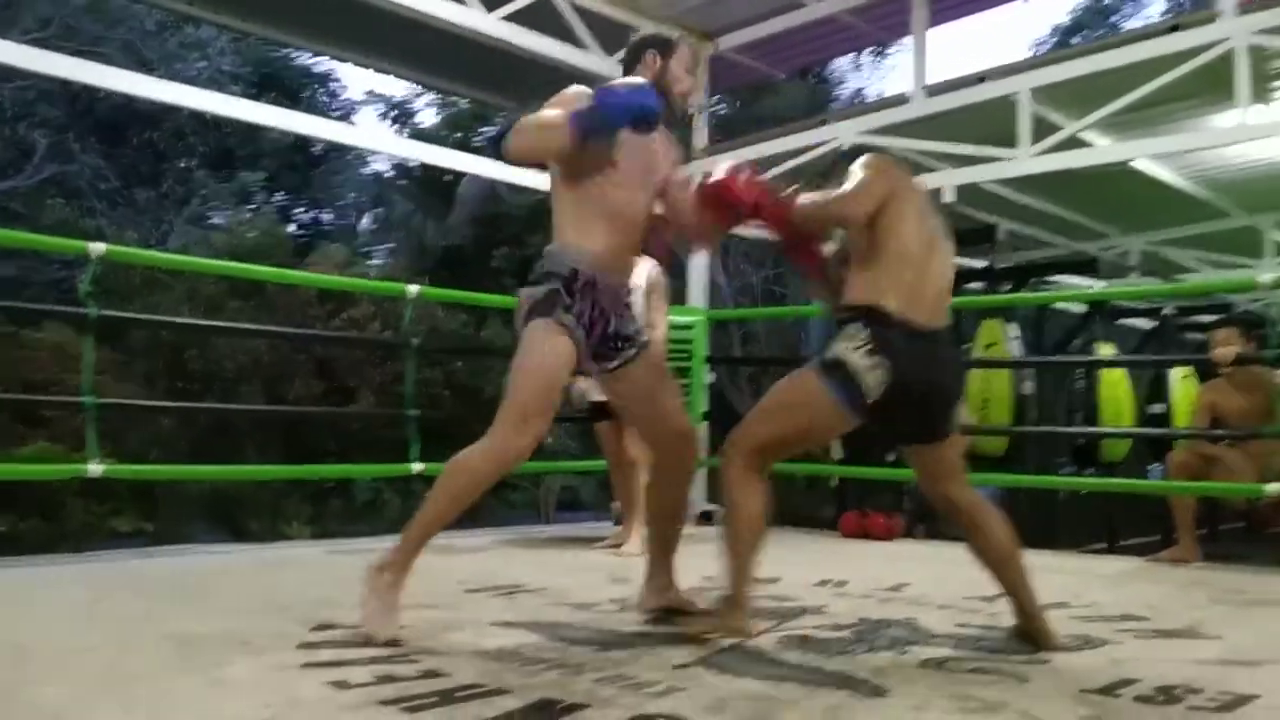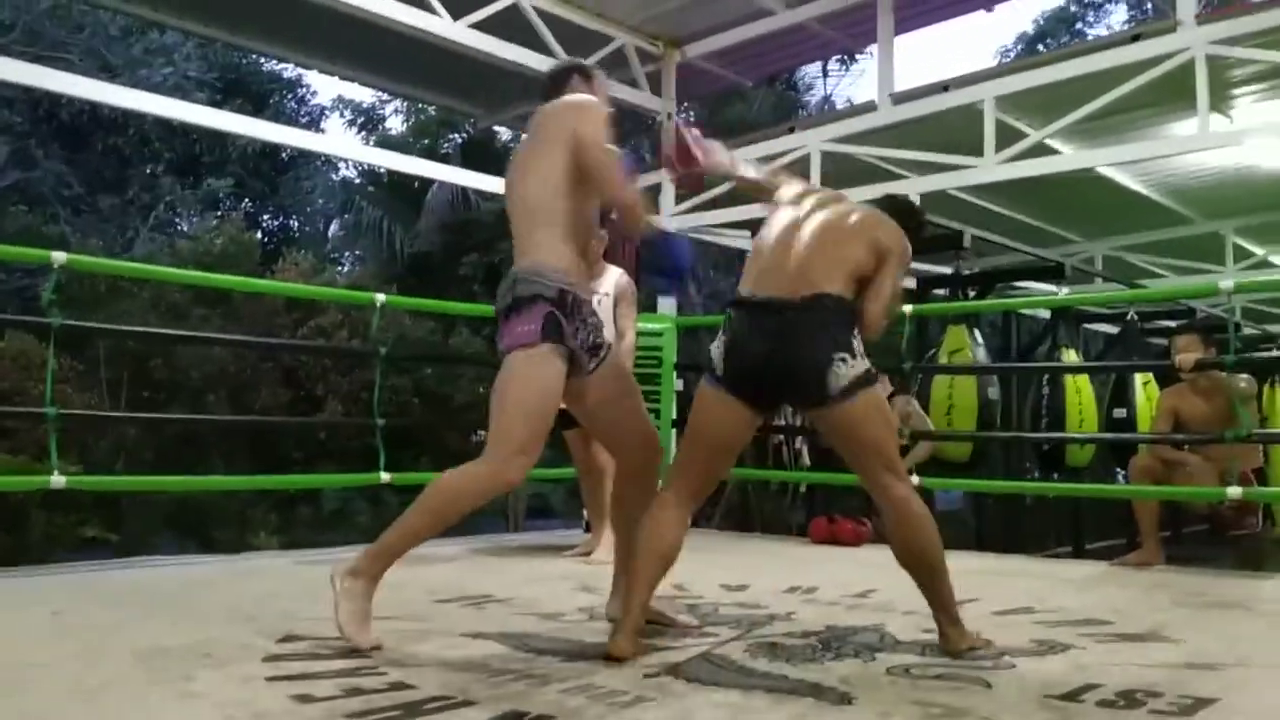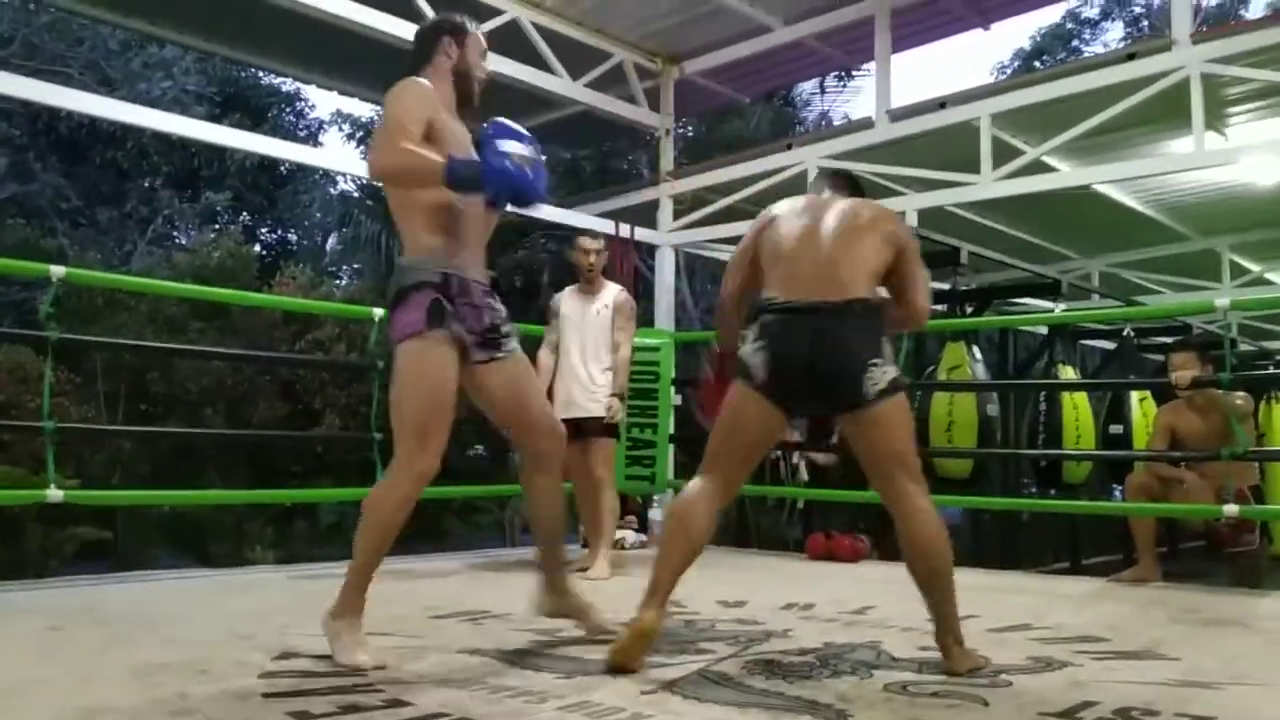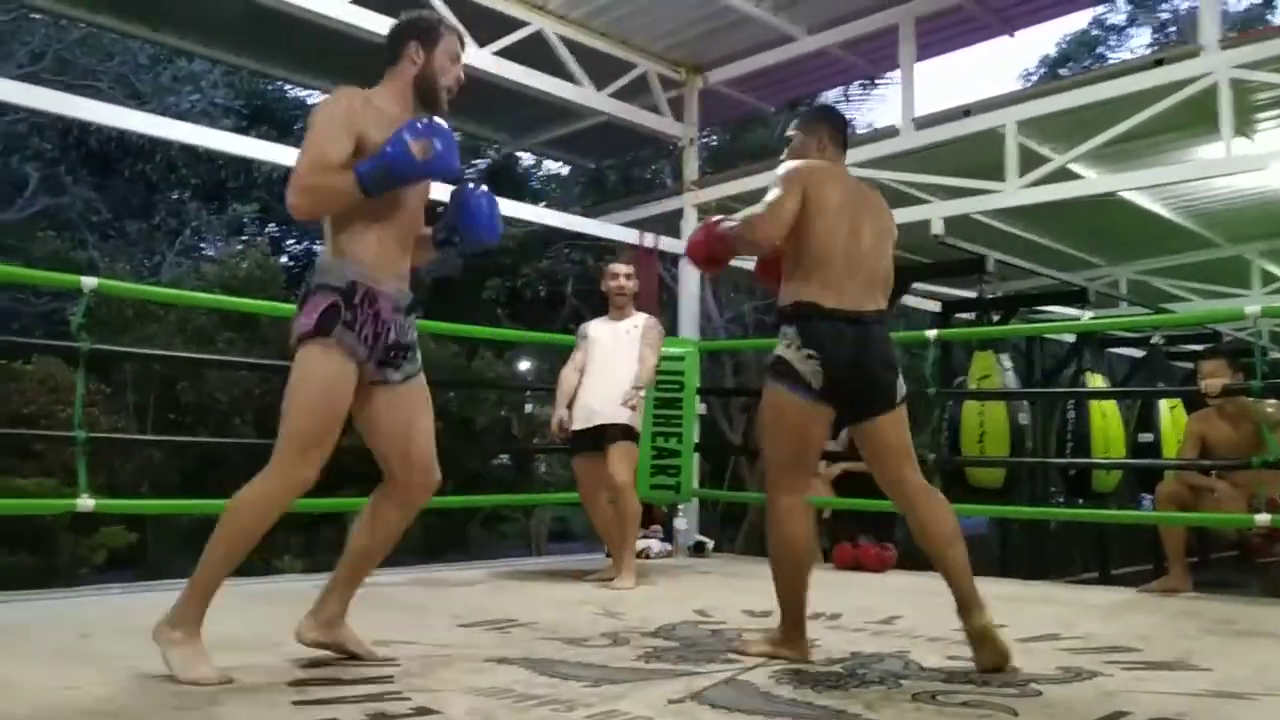
dt=0.3s
person 1, frame 1
left shoulder: (659, 149)
right shoulder: (585, 102)
left elbow: (696, 230)
right elbow: (520, 142)
right wrist: (592, 119)
left hip: (615, 308)
right hip: (566, 290)
left knee: (679, 441)
right knee: (512, 441)
left ankle: (659, 583)
right ankle: (390, 571)
person 1, frame 2
left shoulder: (539, 148)
right shoulder: (580, 107)
right elbow: (612, 182)
left hip: (574, 313)
right hip: (544, 306)
left knee: (642, 449)
right knee: (505, 467)
left ankle: (626, 590)
right ankle: (363, 572)
person 1, frame 3
left shoulder: (453, 125)
right shoulder: (415, 93)
right elbow: (384, 160)
left wrist: (500, 181)
right wrist: (476, 174)
left hip: (477, 301)
right hip: (432, 293)
left knee: (546, 442)
right knee: (417, 465)
left ankle: (556, 586)
right ankle: (346, 611)
person 1, frame 4
left shoulder: (419, 134)
right shoulder: (349, 106)
right elbow: (302, 199)
left wrist: (451, 233)
right wrist: (390, 167)
left hip: (390, 325)
right hip: (339, 308)
left knee: (416, 479)
right knee: (293, 473)
left ankle: (326, 617)
right ankle: (181, 623)
person 2, frame 1
left shoulder: (878, 171)
right shoulder: (933, 228)
left elbow: (846, 209)
left wrist: (769, 203)
right wrist: (804, 249)
left hip: (874, 349)
right hip: (936, 361)
left knee: (742, 458)
right knee: (954, 495)
left ankle: (735, 607)
right ankle: (1032, 619)
person 2, frame 2
left shoulder: (799, 191)
right shoulder: (892, 241)
left elbow: (739, 172)
right elbow: (870, 323)
left wrist: (696, 151)
left hip: (743, 331)
right hip: (819, 336)
left knee: (682, 487)
right knee: (891, 483)
left ankle: (627, 629)
right ankle: (951, 624)
person 2, frame 3
left shoulder: (776, 213)
right shoulder: (888, 222)
left elbow: (730, 296)
right elbow: (916, 312)
left wrist: (721, 360)
left hip: (778, 337)
right hip: (853, 341)
left knee: (712, 481)
right knee: (909, 494)
left ankle: (649, 614)
right ankle: (953, 645)
person 2, frame 4
left shoulder: (799, 173)
right shoulder: (878, 205)
left elbow: (764, 236)
left wrist: (724, 239)
left hip: (811, 339)
right hip: (872, 342)
left knee: (784, 491)
right knee: (908, 484)
left ankle: (792, 635)
right ankle: (974, 612)
person 3, frame 1
left shoulder: (650, 272)
left elbow: (658, 327)
right wrist: (580, 374)
right hip: (600, 383)
left knee: (635, 457)
right knee: (614, 460)
left ankle: (637, 533)
right ankle: (625, 527)
person 3, frame 2
left shoulder: (620, 283)
left elbow: (627, 337)
left knee: (605, 464)
right knee: (584, 466)
left ankle: (607, 538)
right ankle: (594, 532)
person 3, frame 3
left shoulder: (618, 297)
right shoulder: (560, 300)
left elbow: (623, 349)
right elbow: (549, 350)
left wrist: (618, 394)
right wrist: (539, 395)
left hip: (600, 402)
right hip: (565, 404)
left knee: (601, 477)
right knee: (579, 480)
left ankle: (603, 555)
right ankle: (592, 549)
person 3, frame 4
left shoulder: (648, 325)
right shoulder: (588, 329)
left elbow: (648, 362)
right elbow: (573, 368)
left wrist: (638, 388)
right wrist: (560, 407)
left hip: (621, 414)
right hip: (583, 417)
left knee: (620, 481)
right knee: (591, 493)
left ankle: (628, 566)
right ankle: (618, 561)
person 4, frame 1
right shoulder: (1210, 392)
right elbow: (1192, 440)
left wrist: (1242, 363)
right wrist: (1225, 454)
right hip: (1239, 472)
right knee: (1178, 458)
right ankle: (1187, 545)
person 4, frame 2
left shoulder: (1240, 384)
right shoulder: (1171, 397)
left elbow: (1244, 393)
right elbow: (1155, 445)
left wrist: (1204, 369)
right wrist: (1188, 459)
left hip: (1244, 478)
right hip: (1201, 475)
right knee: (1141, 463)
right ankle: (1151, 548)
person 4, frame 3
left shoulder: (1237, 401)
right shoulder: (1168, 414)
left elbow: (1240, 410)
right elbow: (1151, 461)
left wrist: (1200, 386)
right wrist: (1185, 477)
left hip: (1241, 495)
right hip: (1199, 493)
right knee: (1137, 480)
right ankle: (1148, 565)
person 4, frame 4
right shoulder: (1199, 423)
right elbow: (1181, 470)
left wrist: (1229, 395)
right wrist: (1214, 485)
right hip: (1227, 500)
right knee: (1168, 489)
right ankle: (1178, 575)
